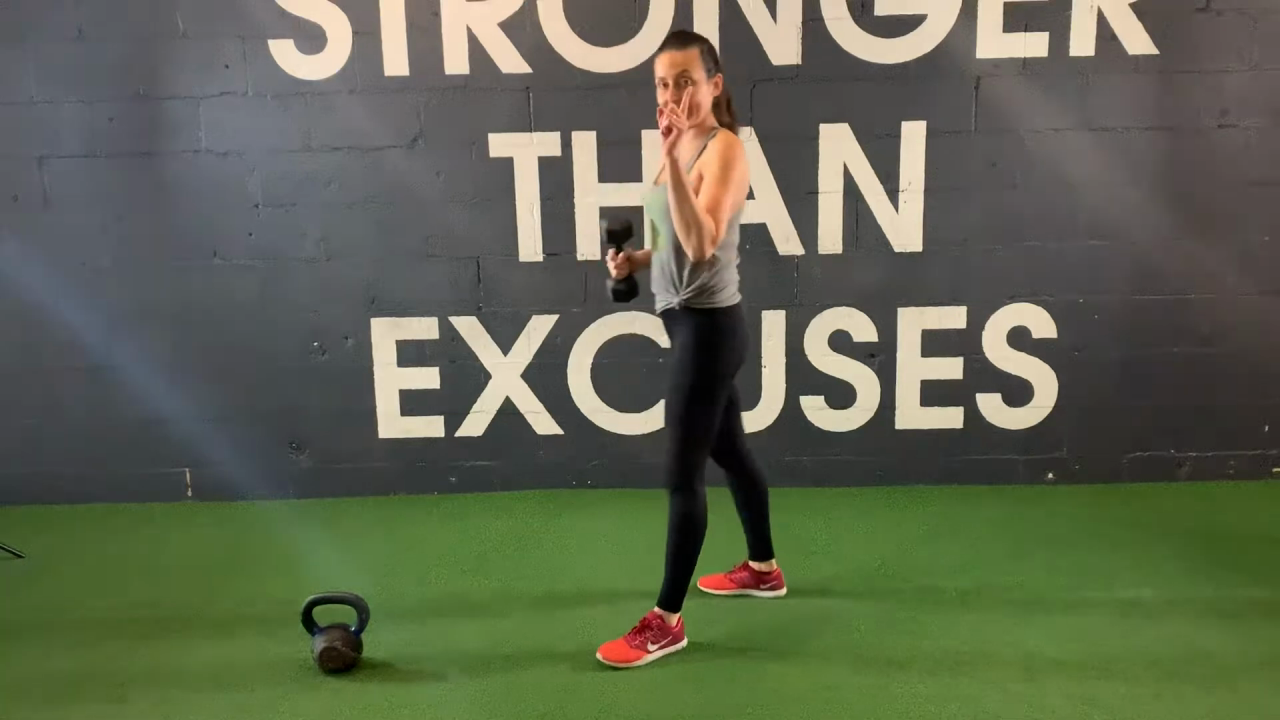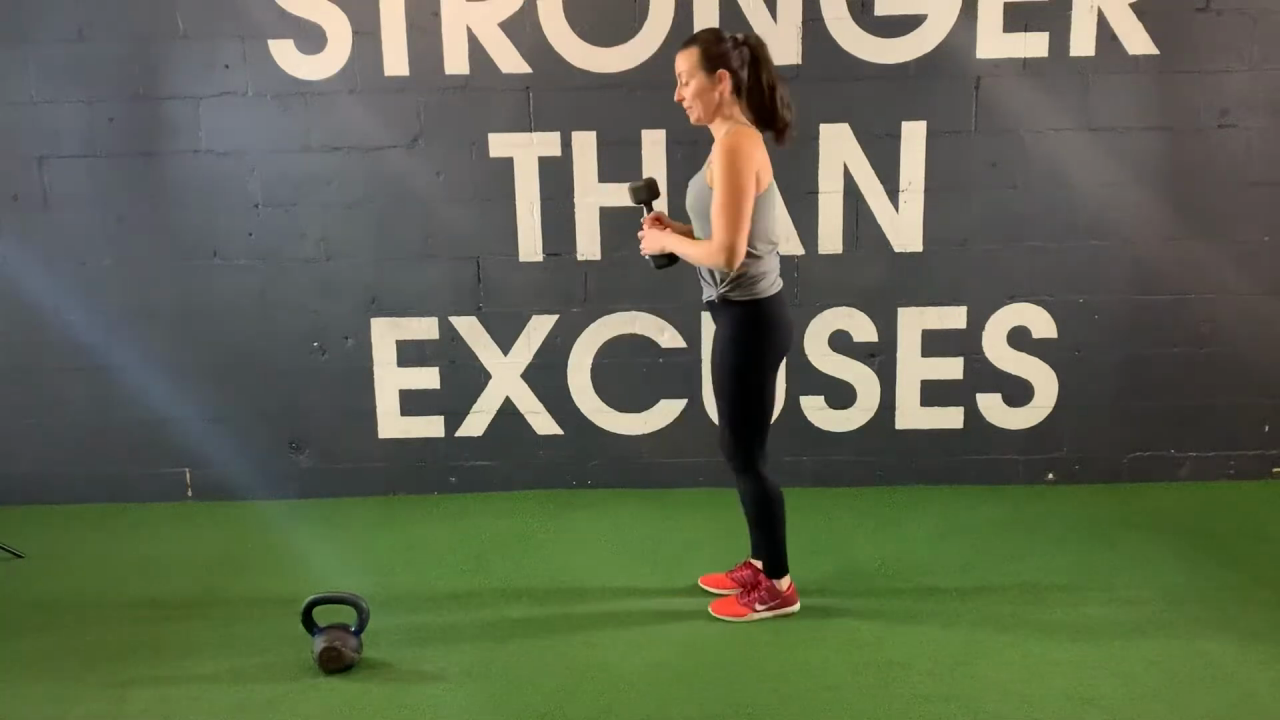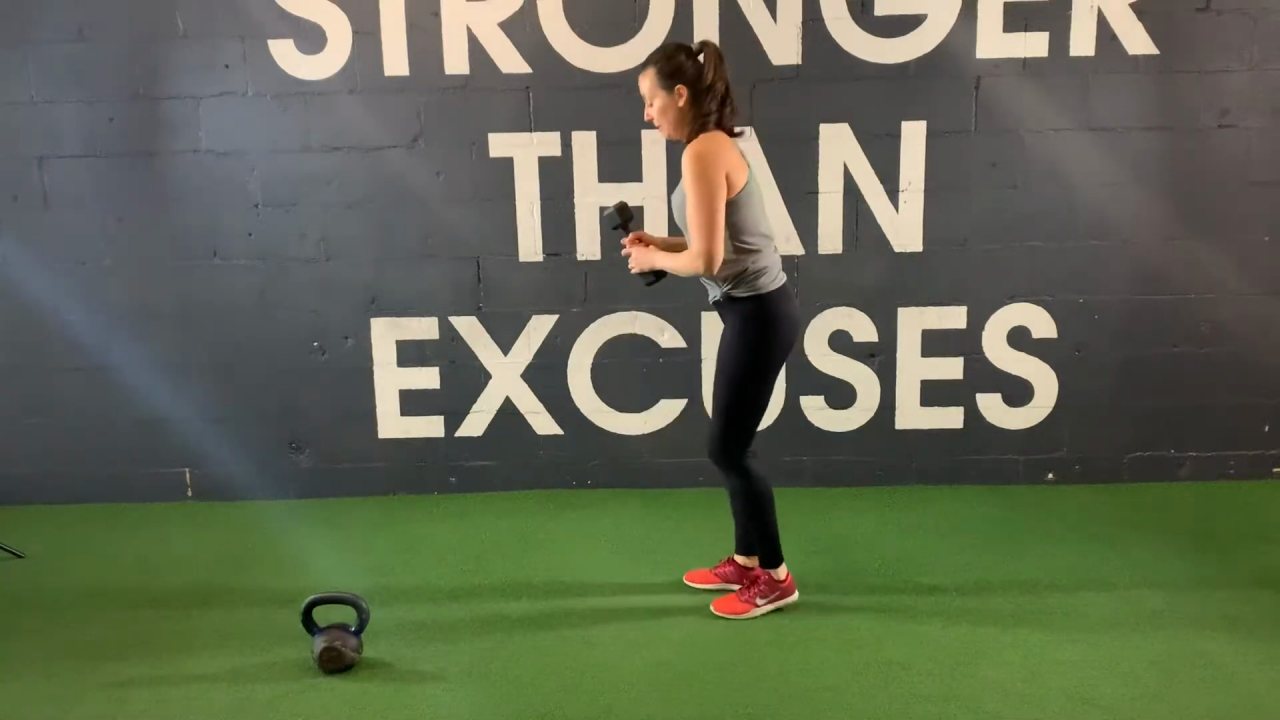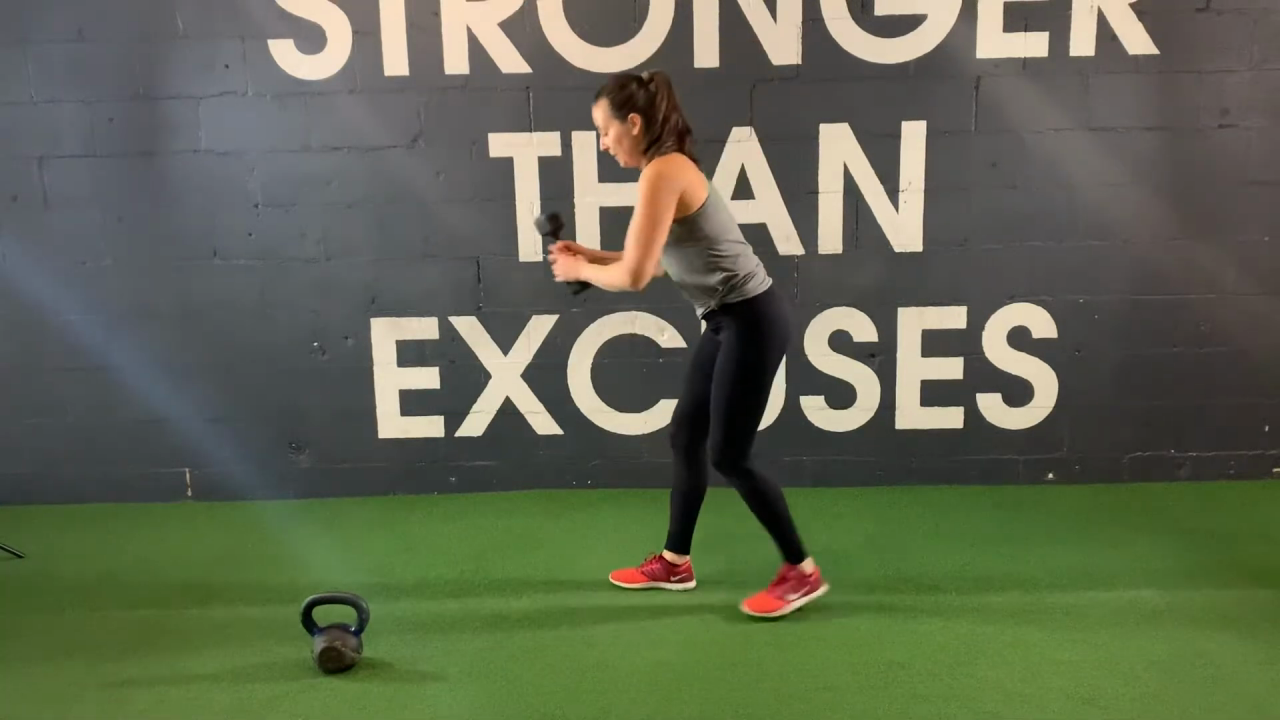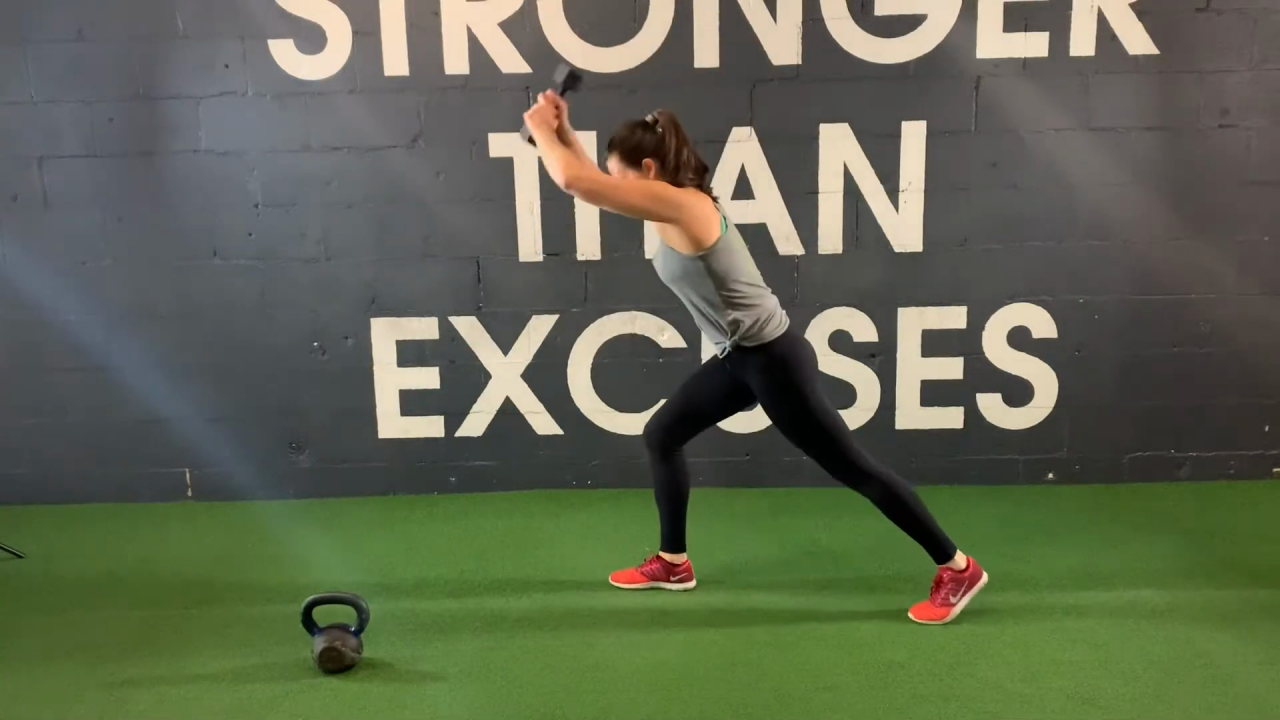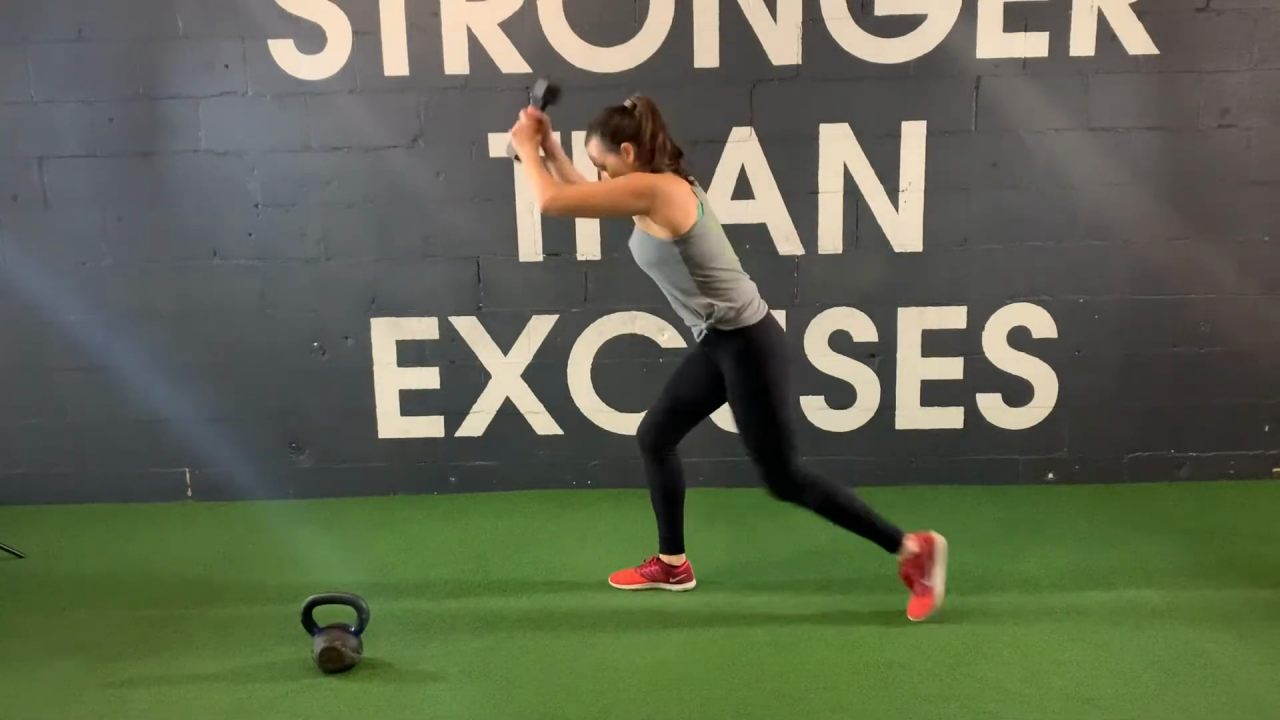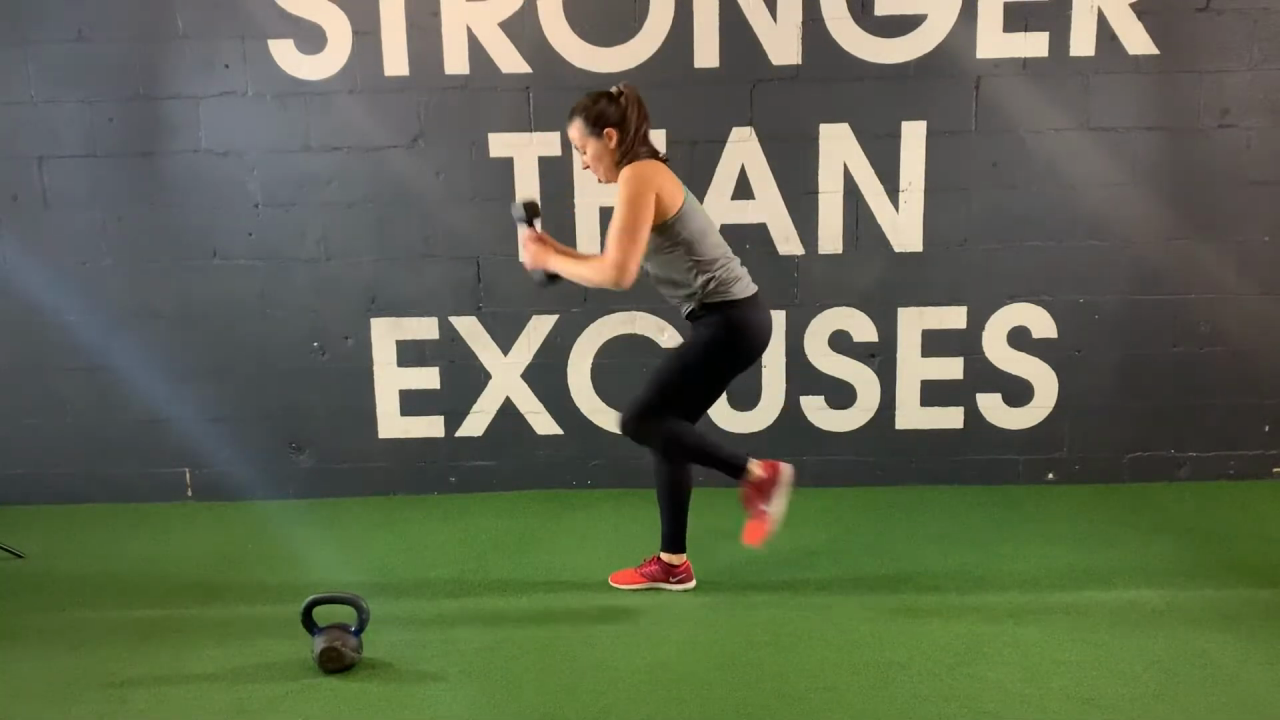
dt=0.5s
person 1, frame 1
left shoulder: (725, 148)
right shoulder: (680, 149)
left elbow: (703, 246)
left wrist: (671, 161)
right wrist: (639, 258)
left hip: (709, 327)
right hip: (689, 322)
left knee: (682, 474)
right knee: (728, 450)
left ankle: (666, 619)
right ankle: (763, 567)
person 1, frame 2
left shoulder: (735, 146)
right shoulder: (734, 141)
left elbow: (727, 254)
left wrist: (669, 242)
right wrist: (678, 229)
left hip: (750, 319)
right hip: (744, 315)
left knee: (745, 457)
right knee: (742, 450)
left ankle: (777, 587)
right ankle: (762, 564)
person 1, frame 3
left shoulder: (702, 153)
right shoulder: (715, 146)
left elbow: (708, 260)
left wrist: (655, 261)
right wrist: (660, 243)
left hip: (757, 314)
right hip: (753, 310)
left knee: (727, 450)
right knee: (733, 446)
left ankle: (774, 576)
right ankle: (747, 561)
person 1, frame 4
left shoulder: (662, 174)
right shoulder: (664, 168)
left elbow: (635, 275)
right elbow: (643, 256)
left wrist: (580, 270)
right wrist: (588, 256)
left hip: (752, 320)
right hip: (729, 320)
left knee: (728, 456)
right knee: (686, 437)
left ankle: (800, 570)
right ankle: (674, 562)
person 1, frame 5
left shoulder: (677, 203)
right shoulder: (679, 202)
left elbow: (573, 182)
right elbow: (593, 182)
left wrist: (540, 131)
right wrist: (560, 131)
left hip: (773, 358)
right hip: (740, 356)
left knee: (851, 466)
right knee: (660, 435)
left ankle: (957, 568)
right ankle: (672, 562)
person 1, frame 6
left shoulder: (655, 188)
right shoulder: (661, 188)
left elbow: (548, 198)
right elbow: (572, 191)
left wrist: (526, 150)
right wrist: (548, 145)
left hip: (747, 343)
right hip: (718, 343)
left knee: (782, 476)
right knee: (654, 437)
left ankle: (914, 550)
right ankle: (671, 561)
person 1, frame 7
left shoulder: (639, 177)
right shoulder: (643, 176)
left elbow: (616, 274)
right elbow: (624, 266)
left wrist: (553, 260)
right wrist: (558, 253)
left hip: (732, 321)
right hip: (722, 320)
left knee: (640, 422)
right knee: (661, 429)
left ankle: (757, 474)
right ankle: (672, 563)
